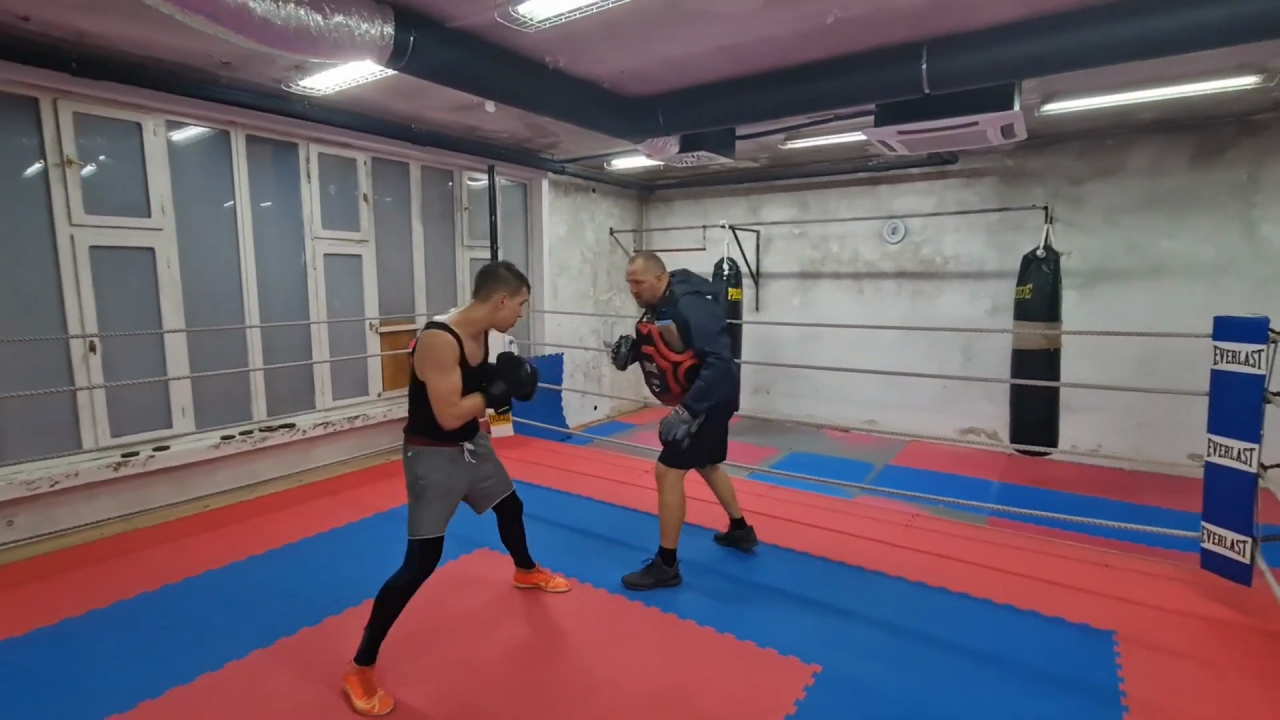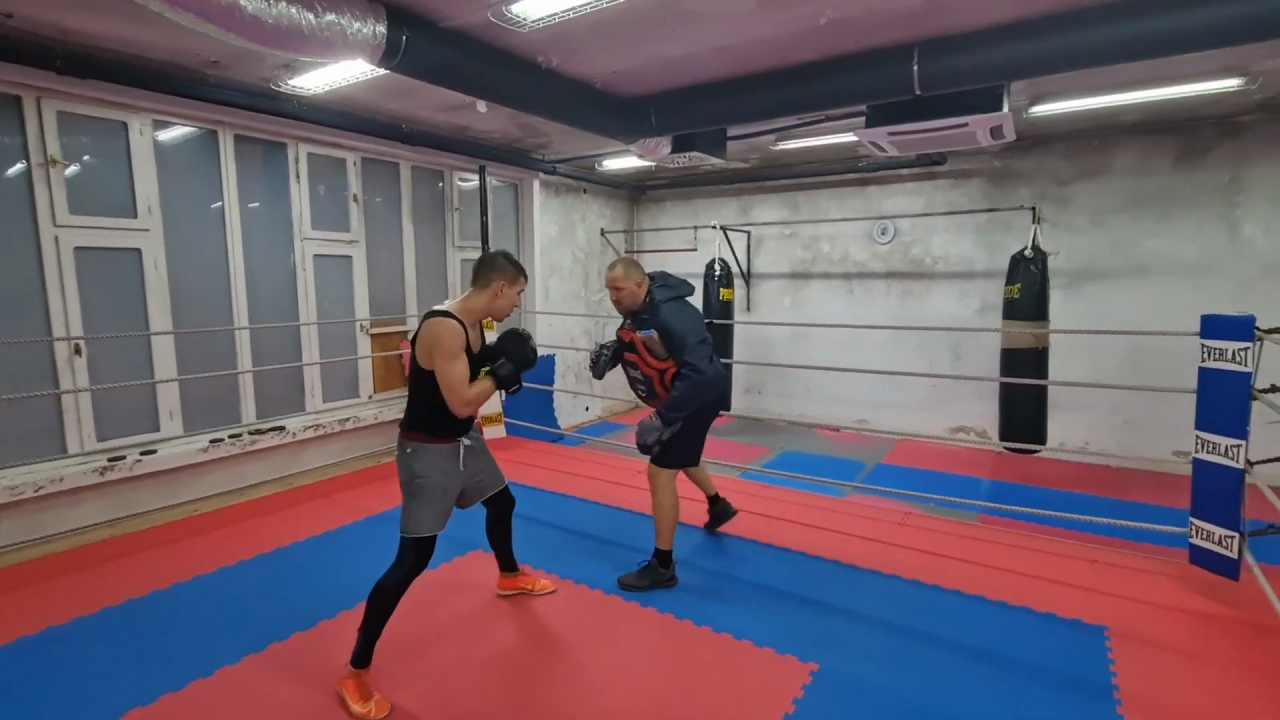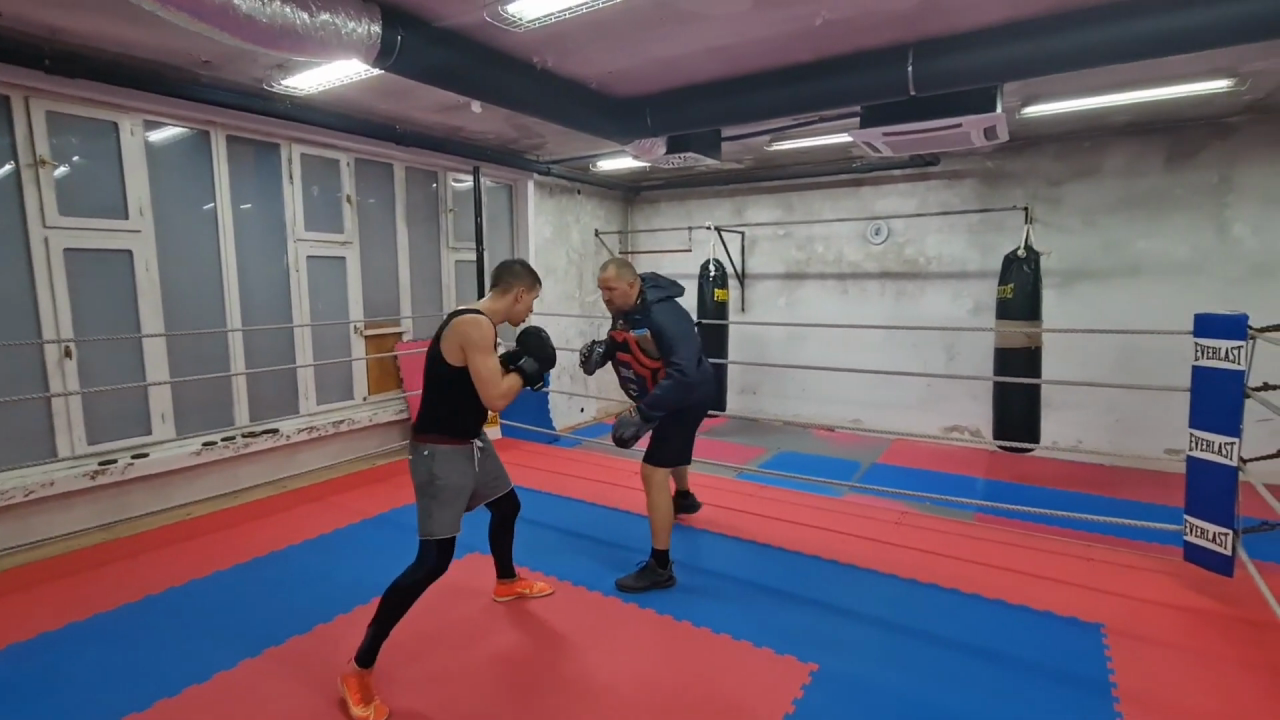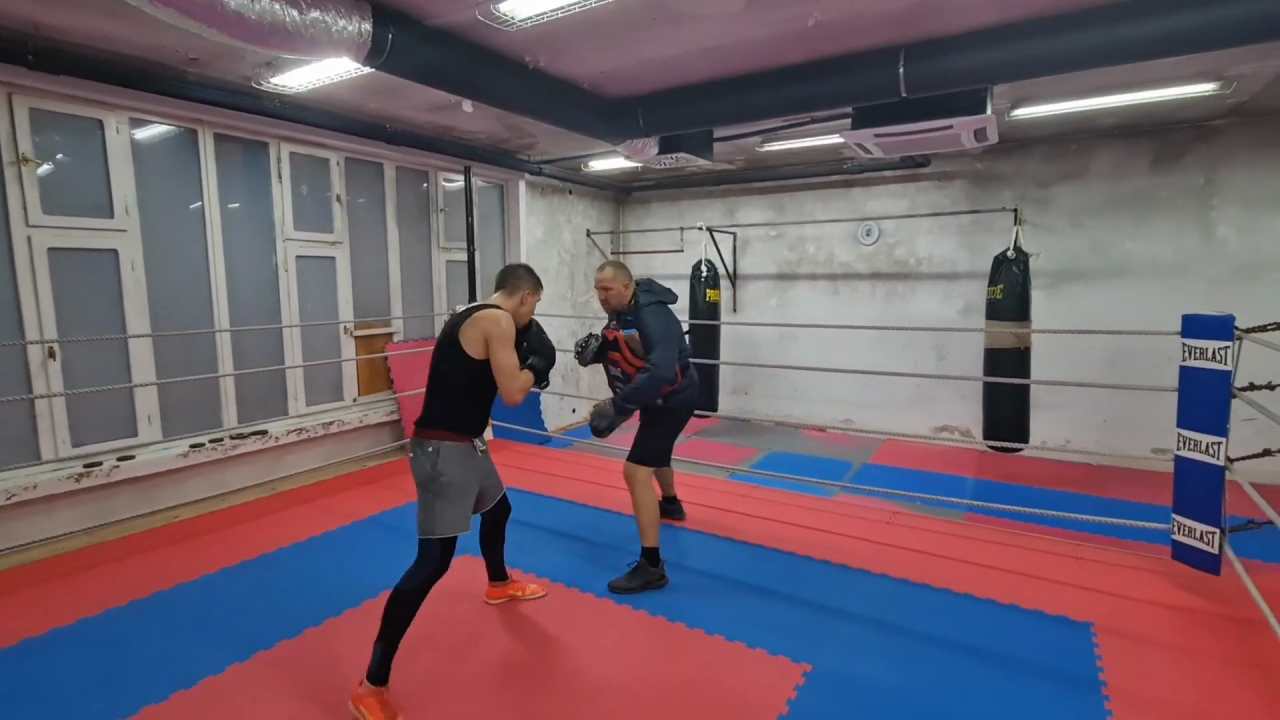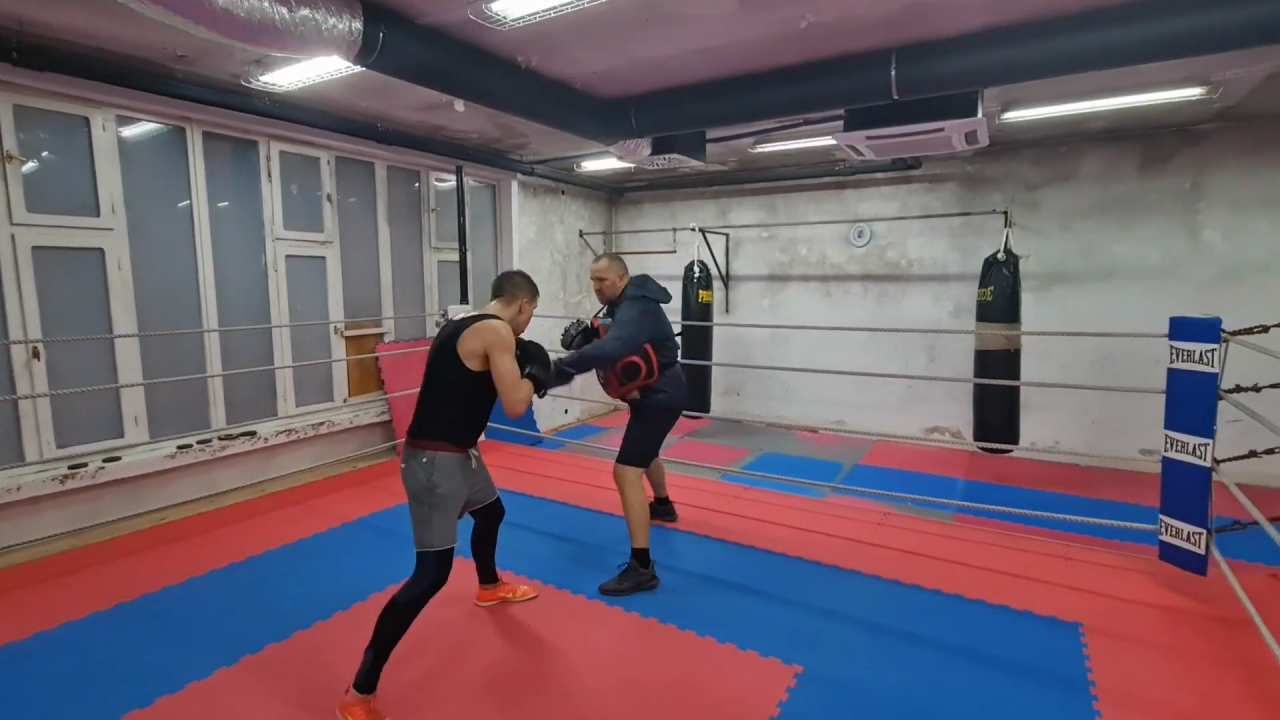
dt=0.2s
person 1, frame 1
left shoulder: (480, 333)
right shoulder: (439, 339)
right elbow: (448, 415)
left wrist: (507, 381)
right wrist: (499, 389)
left hip: (471, 444)
right hip: (432, 454)
left knee: (510, 505)
right knee: (421, 562)
left ankle: (527, 571)
right ankle: (360, 668)
person 1, frame 2
left shoulder: (470, 322)
right shoulder: (443, 328)
right elbow: (462, 403)
left wrist: (500, 361)
right wrist: (506, 367)
left hip: (464, 441)
right hip: (427, 449)
left knee: (502, 501)
right knee: (413, 559)
left ankle: (510, 576)
right ankle: (356, 671)
person 1, frame 3
left shoulder: (479, 323)
right shoulder: (473, 327)
right elbow: (496, 398)
left wrist: (520, 363)
right wrist: (530, 365)
left hip: (469, 443)
right hip: (439, 451)
left knee: (508, 504)
right knee: (433, 561)
left ankle: (507, 582)
right ankle: (359, 669)
person 1, frame 4
left shoulder: (469, 318)
right shoulder: (498, 322)
right elbow: (514, 393)
left wrist: (519, 356)
right wrist: (536, 363)
left hip: (464, 443)
right hip: (442, 449)
left knee: (498, 509)
right knee: (433, 561)
left ankle: (500, 584)
person 1, frame 5
left shoulder: (466, 326)
right shoulder: (492, 332)
right elbow: (515, 406)
left wrist: (522, 367)
right wrist: (533, 372)
left hip: (461, 451)
right hip: (435, 458)
left knee: (491, 509)
right knee: (432, 575)
left ankle: (491, 586)
person 2, frame 1
left shoulder: (691, 308)
right shoulder: (658, 306)
left elbow: (719, 362)
right elbow: (660, 348)
left wrist: (689, 411)
right wrist: (632, 348)
left hip: (711, 397)
right hip: (698, 396)
left knee: (668, 471)
right knee: (707, 464)
left ankle: (666, 565)
right ankle: (740, 529)
person 2, frame 2
left shoulder: (673, 315)
right shoulder: (636, 311)
left elbow: (697, 372)
right elbow: (635, 347)
left wrist: (663, 418)
right wrist: (612, 353)
left hip: (699, 396)
right hip: (680, 395)
left knee: (661, 472)
right knee: (682, 454)
left ankle: (663, 566)
right ankle: (717, 505)
person 2, frame 3
left shoulder: (665, 316)
right shoulder: (625, 312)
left elbow: (681, 374)
right elbow: (624, 347)
left wrist: (642, 415)
right wrist: (602, 351)
left hip: (687, 396)
right hip: (667, 396)
left knee: (653, 472)
right knee: (668, 450)
left ankle: (660, 567)
right ankle: (684, 497)
person 2, frame 4
left shoulder: (654, 318)
right shoulder: (623, 313)
left elbow: (658, 373)
right elbow: (620, 350)
left wrist: (617, 406)
right wrist: (597, 347)
left hip: (672, 399)
right hip: (659, 398)
left knee: (637, 470)
right knee: (654, 452)
left ankle: (651, 567)
right ankle: (670, 503)
person 2, frame 5
left shoulder: (637, 310)
right shoulder: (623, 305)
left elbow: (610, 349)
right elbow: (606, 340)
left wrist: (562, 369)
right wrist: (584, 335)
left hip: (659, 398)
right hip: (654, 394)
left knee: (627, 471)
right knee: (645, 453)
left ankle: (642, 568)
right ankle: (663, 504)
